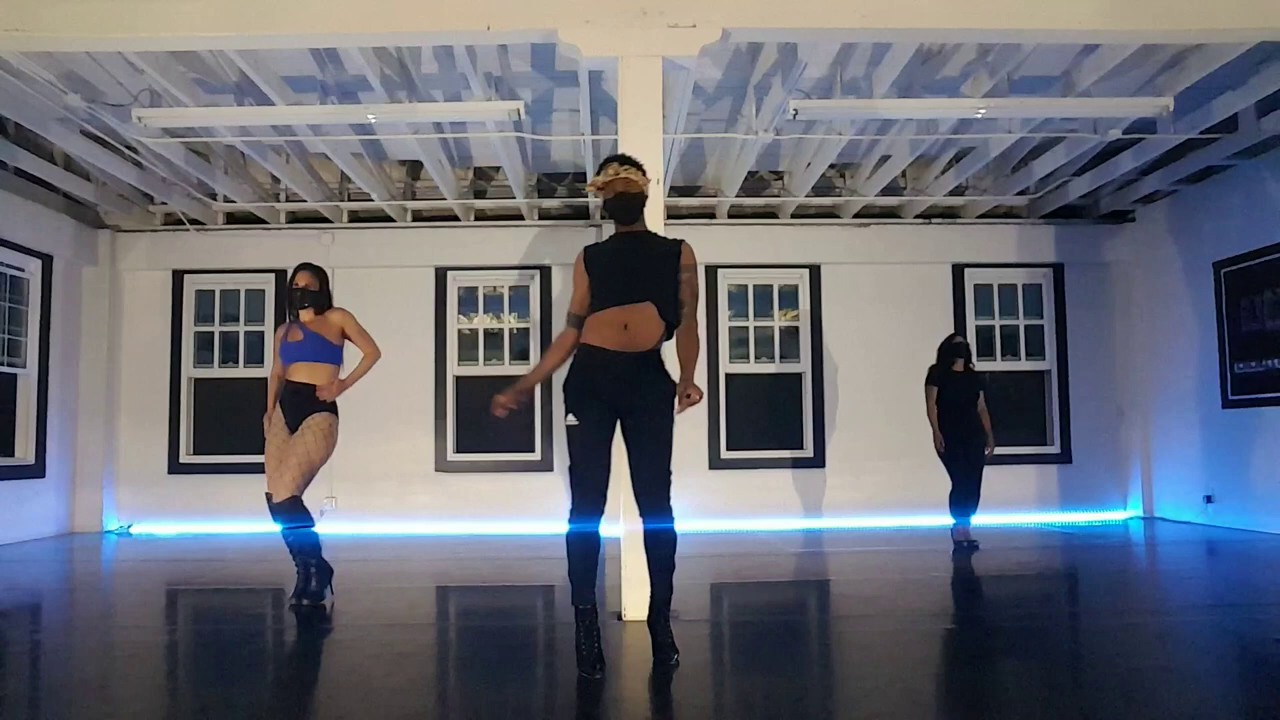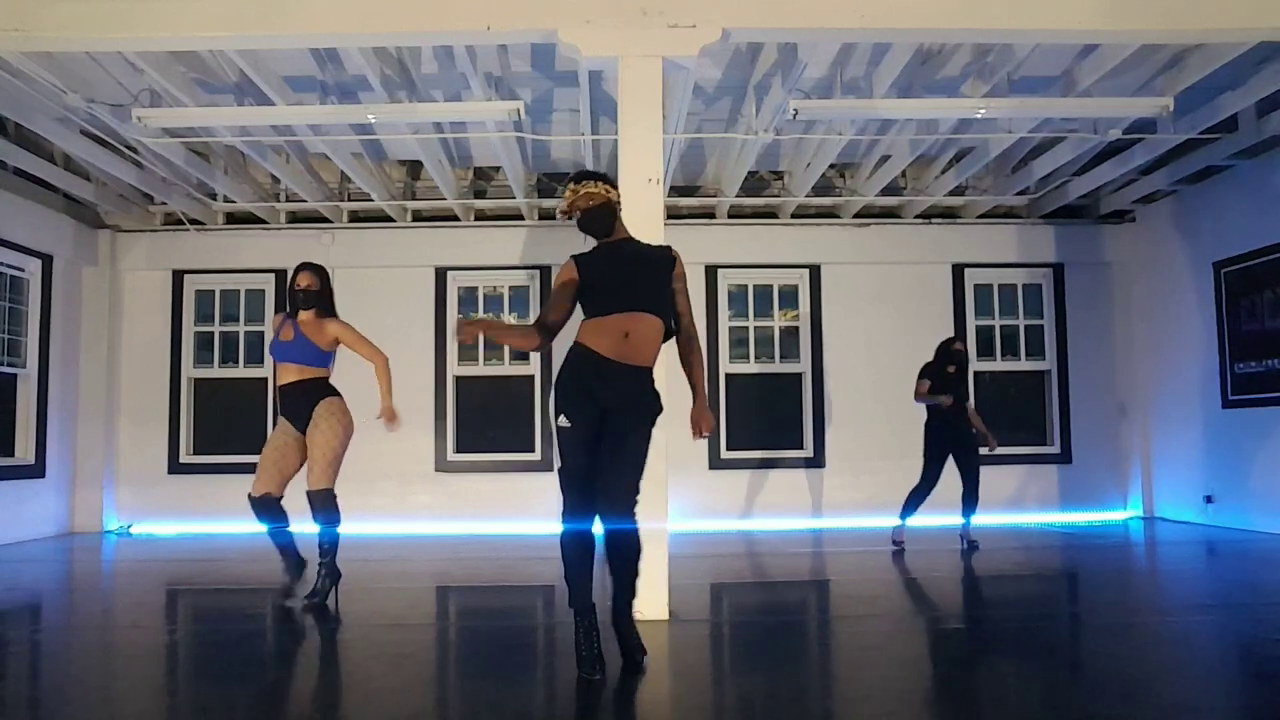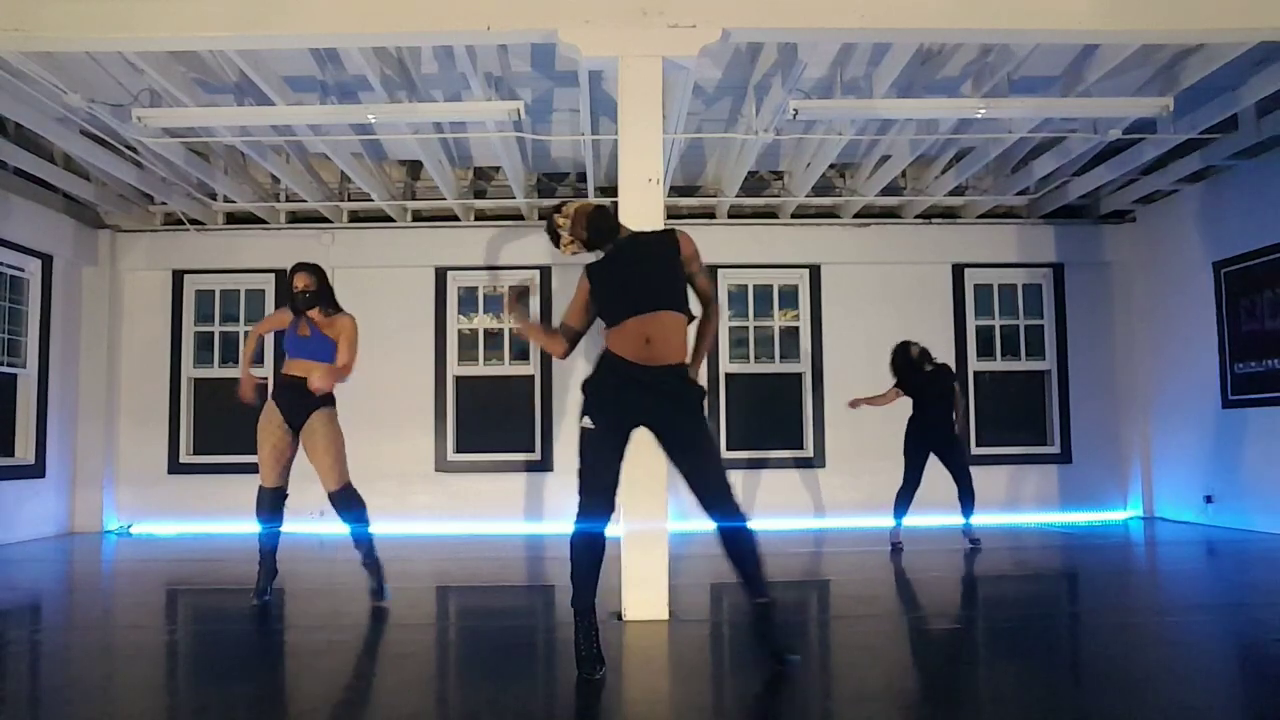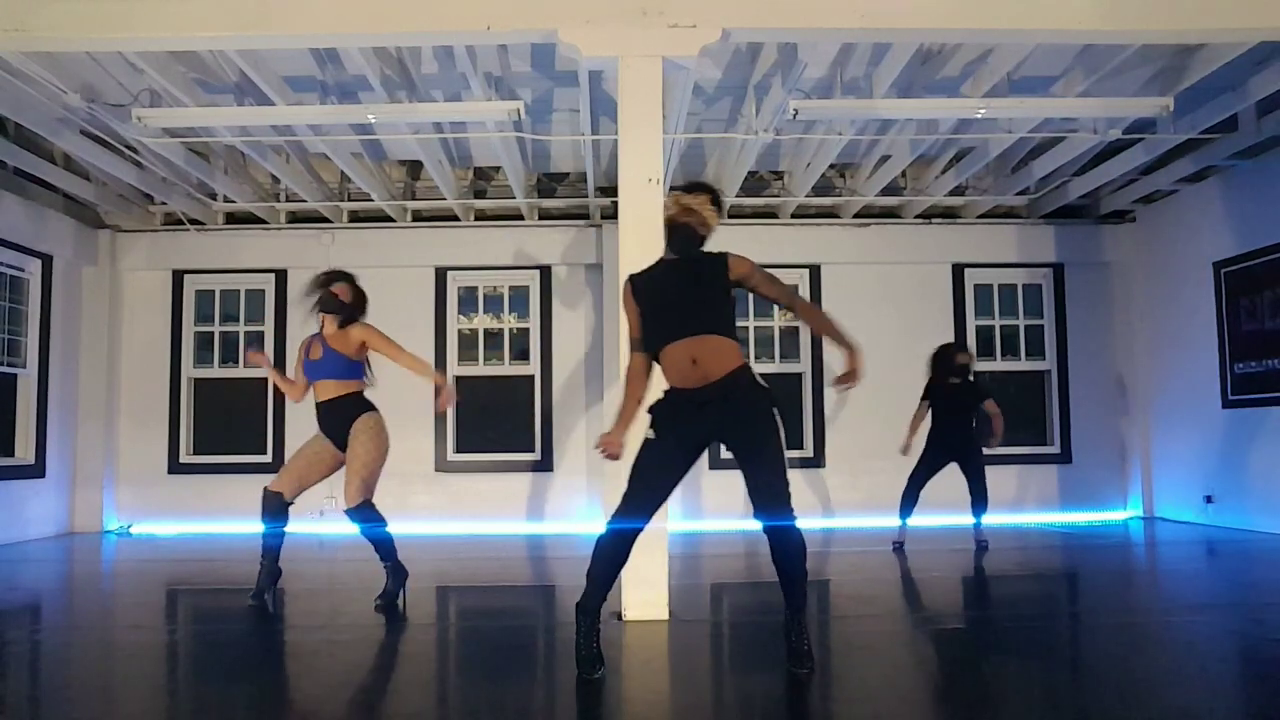
dt=0.4s
person 1, frame 1
left shoulder: (678, 253)
right shoulder: (590, 258)
left elbow: (688, 324)
right elbow: (571, 332)
left wrist: (687, 378)
right wrist: (525, 386)
left hip: (648, 380)
right hip: (591, 378)
left knee: (656, 504)
right knee: (587, 506)
left ankle: (660, 619)
right ankle: (586, 620)
person 1, frame 2
left shoulder: (666, 260)
right shoulder: (578, 267)
left elbow: (687, 333)
right elbow: (539, 337)
left wrist: (700, 399)
right wrist: (491, 329)
left hip: (634, 391)
right hip: (582, 380)
left knee: (617, 508)
right knee: (579, 507)
left ankle: (623, 617)
right ankle: (584, 621)
person 1, frame 3
left shoulder: (673, 243)
right shoulder: (593, 276)
left elbow: (710, 305)
right elbow: (561, 343)
left wrist: (697, 362)
right wrist: (521, 322)
left hip: (674, 388)
right hip: (614, 387)
left knee: (720, 503)
right knee: (594, 511)
left ankle: (762, 609)
right ankle: (585, 623)
person 1, frame 4
left shoulder: (725, 267)
right shoulder: (637, 285)
left elbow: (794, 302)
right elbow: (640, 358)
left wrist: (846, 345)
right wrist: (623, 423)
left hip: (740, 398)
right hip: (680, 408)
left knee: (776, 514)
right knee: (630, 516)
left ankle: (795, 622)
right ankle: (588, 619)
person 2, frame 1
left shoulder: (337, 318)
right shoulder: (284, 330)
left elbow: (372, 352)
right elbow: (276, 374)
left wrist: (344, 382)
right wrist: (269, 412)
left hip: (318, 415)
right hip: (286, 413)
left knee: (284, 496)
right knee: (275, 497)
left ankle: (318, 569)
right ankle: (307, 571)
person 2, frame 2
left shoulder: (332, 327)
right shoulder: (280, 322)
left elbow: (377, 356)
left wrist: (387, 401)
left hip: (324, 407)
right hip: (289, 416)
left knee: (319, 491)
right knee: (261, 494)
left ankle: (327, 571)
right ankle: (292, 561)
person 2, frame 3
left shoulder: (344, 322)
right shoulder: (289, 318)
left elbow: (342, 369)
right elbow: (256, 334)
left wrist: (325, 378)
right wrist: (246, 372)
left hip: (319, 409)
right hip: (281, 404)
left knee: (338, 486)
right knee: (270, 487)
left ankle: (371, 562)
right ankle: (267, 570)
person 2, frame 4
left shoulder: (359, 335)
right shoulder: (307, 344)
left elbow: (403, 357)
right elbow: (296, 391)
left wrist: (440, 382)
right wrist: (267, 366)
left hip: (361, 423)
right hip: (328, 434)
left knee: (356, 502)
right knee: (275, 493)
left ankle: (394, 572)
right ankle: (268, 573)
person 3, frame 1
left shoulder: (974, 376)
right shoulder: (938, 372)
left elbow: (982, 408)
right elbow: (931, 404)
left wrist: (989, 435)
right wrist: (936, 433)
left hip: (973, 435)
right hip: (950, 436)
left knee: (974, 483)
right knee: (960, 482)
left ankle: (965, 528)
right ankle: (958, 526)
person 3, frame 2
left shoulder: (961, 379)
right shoulder: (931, 370)
right elbow: (919, 395)
left wrist: (986, 434)
right wrist: (938, 399)
left hip: (964, 435)
right hip: (939, 433)
left knee: (972, 483)
right knee: (928, 482)
left ankle: (965, 529)
right ankle: (900, 526)
person 3, frame 3
left shoulder: (944, 371)
right shoulder: (911, 379)
left elbow: (957, 395)
right elbow: (889, 396)
left wrist: (960, 419)
right wrist: (862, 401)
left hip: (946, 434)
right hip: (919, 435)
left knee: (965, 480)
right knee: (911, 483)
left ankle: (968, 525)
right ankle: (896, 528)
person 3, frame 4
left shoulder: (974, 388)
right shoulder: (936, 385)
left elbow: (995, 412)
right elbow: (921, 413)
left wrist: (997, 436)
right wrist: (909, 440)
left hip: (967, 446)
right hip: (938, 444)
left knee: (979, 489)
right knee: (914, 484)
left ankle: (978, 528)
right ankle: (902, 528)
